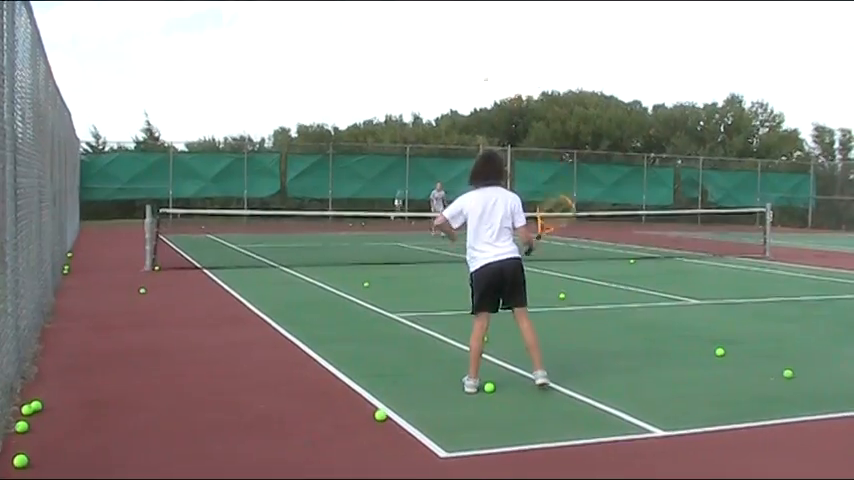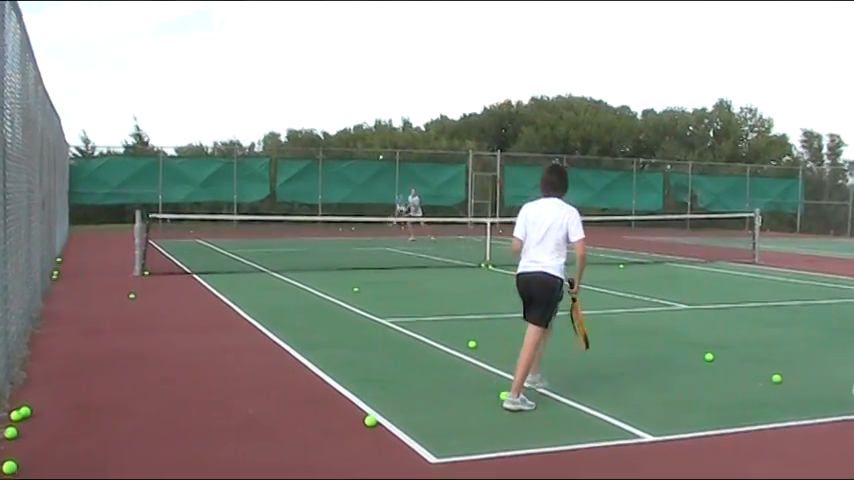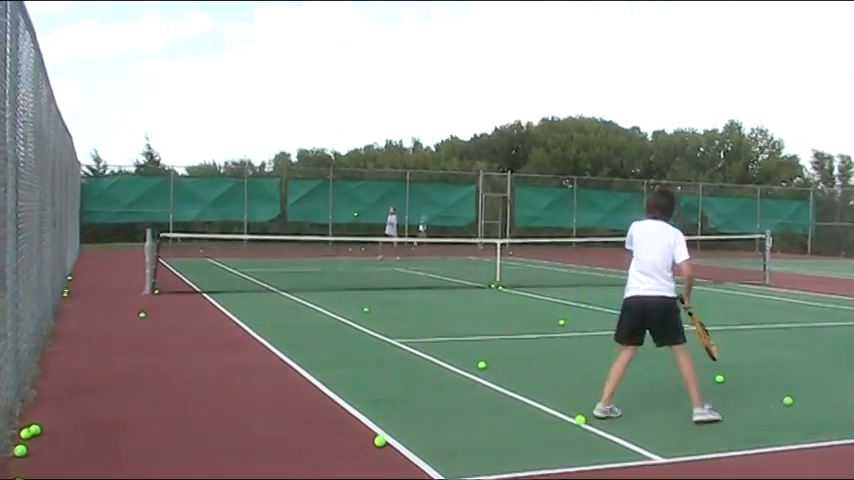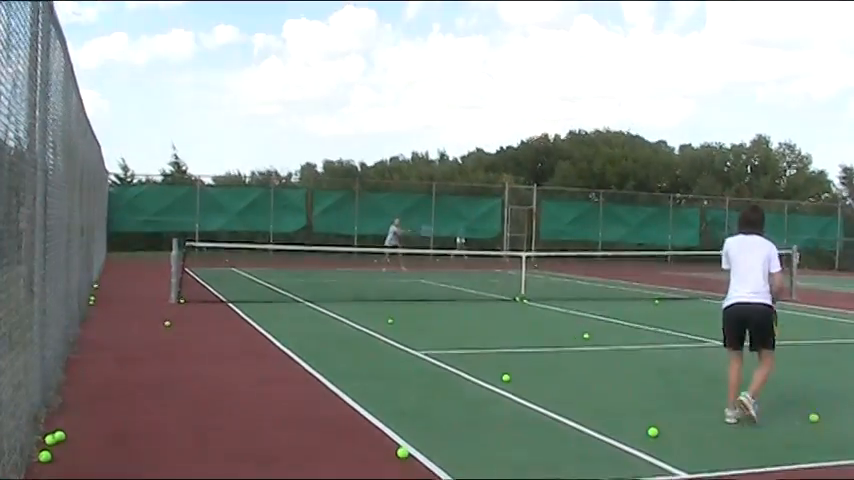
dt=0.7s
person 1, frame 1
left shoulder: (467, 199)
right shoulder: (512, 198)
left elbow: (439, 223)
right elbow: (524, 237)
left wrist: (452, 235)
right wrist: (531, 243)
left hip: (483, 267)
right hip: (511, 263)
left knee: (480, 325)
right knee: (522, 318)
left ankle: (472, 379)
right ankle: (539, 371)
person 1, frame 2
left shoulder: (528, 208)
right shoulder: (569, 212)
left elbow: (516, 246)
right elbow: (580, 252)
right wrist: (577, 281)
left hip: (525, 274)
right hip: (549, 278)
left knee: (535, 329)
right knee: (535, 336)
left ankle: (532, 375)
right ankle: (514, 395)
person 1, frame 3
left shoulder: (636, 228)
right shoulder: (674, 234)
right elbow: (687, 272)
right wrist: (687, 296)
left hip: (634, 298)
right hip: (663, 300)
left knee: (626, 354)
right knee: (681, 354)
left ankle: (604, 404)
right ankle: (699, 408)
person 1, frame 4
left shoulder: (730, 243)
right shoulder: (769, 247)
right elbow: (778, 283)
right wrist: (771, 302)
left hip: (734, 305)
right hip: (761, 307)
left knee: (735, 357)
right knee: (766, 360)
left ankle: (732, 410)
right ankle: (750, 396)
